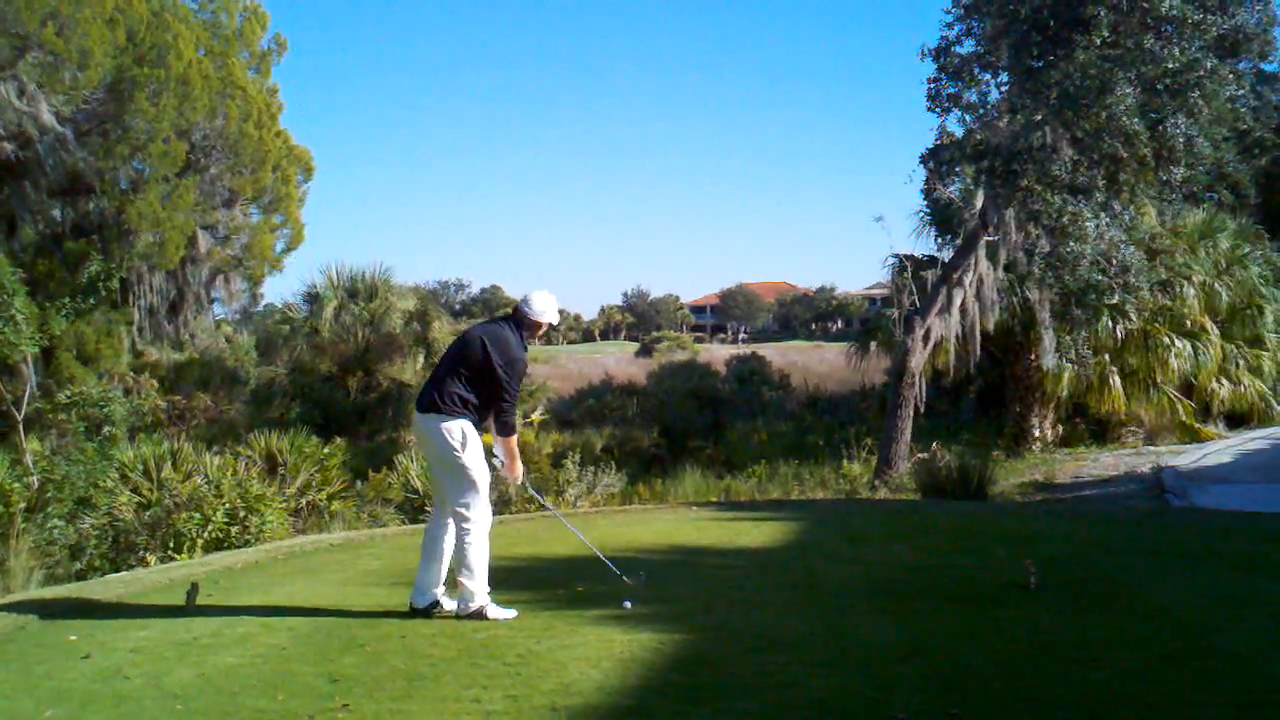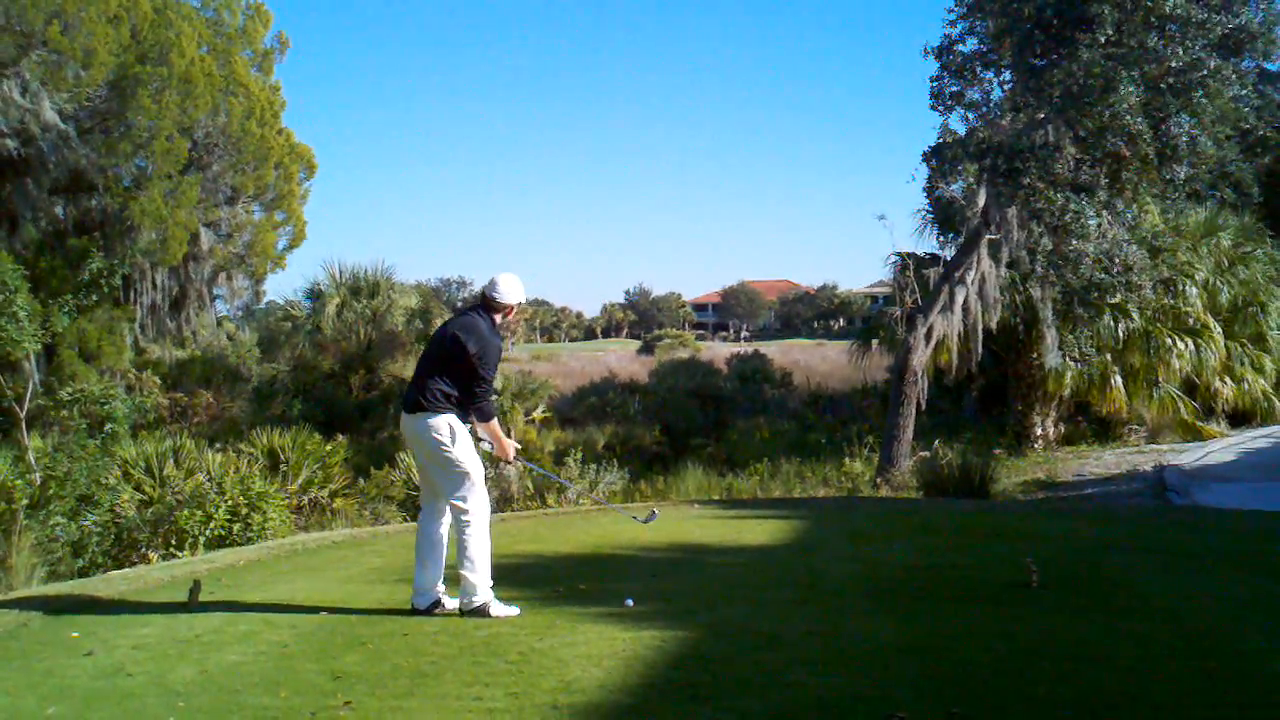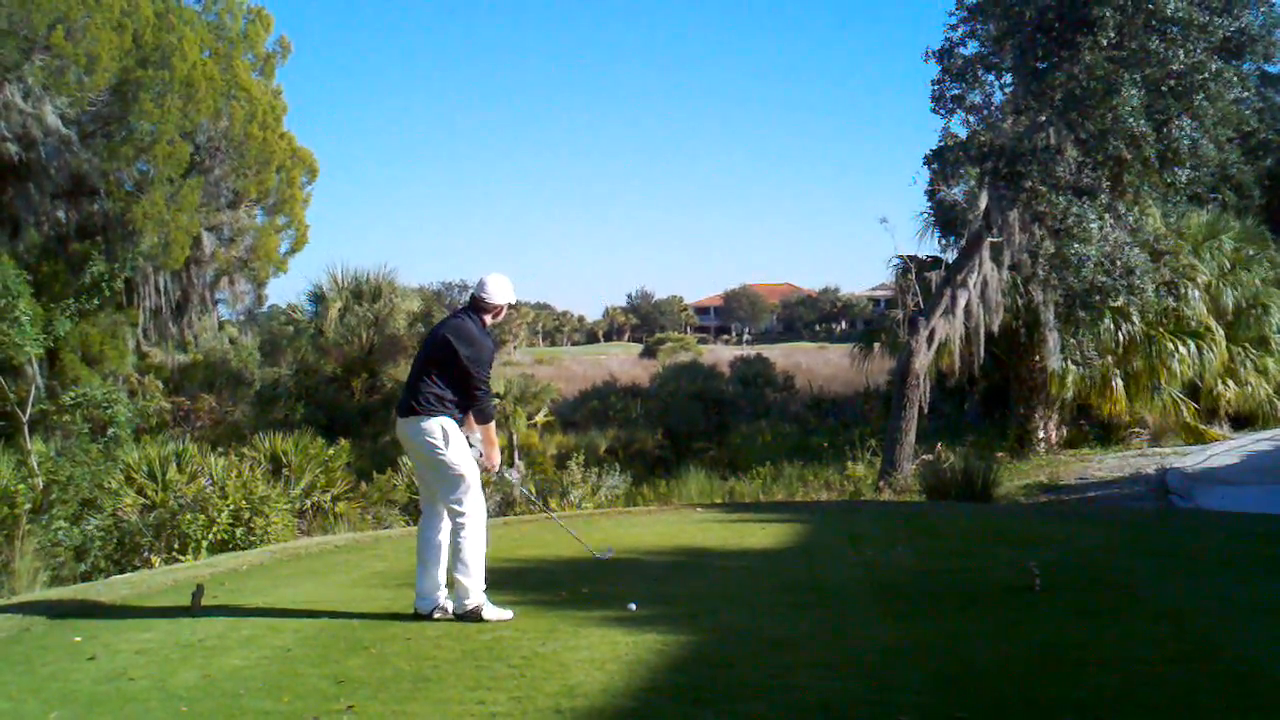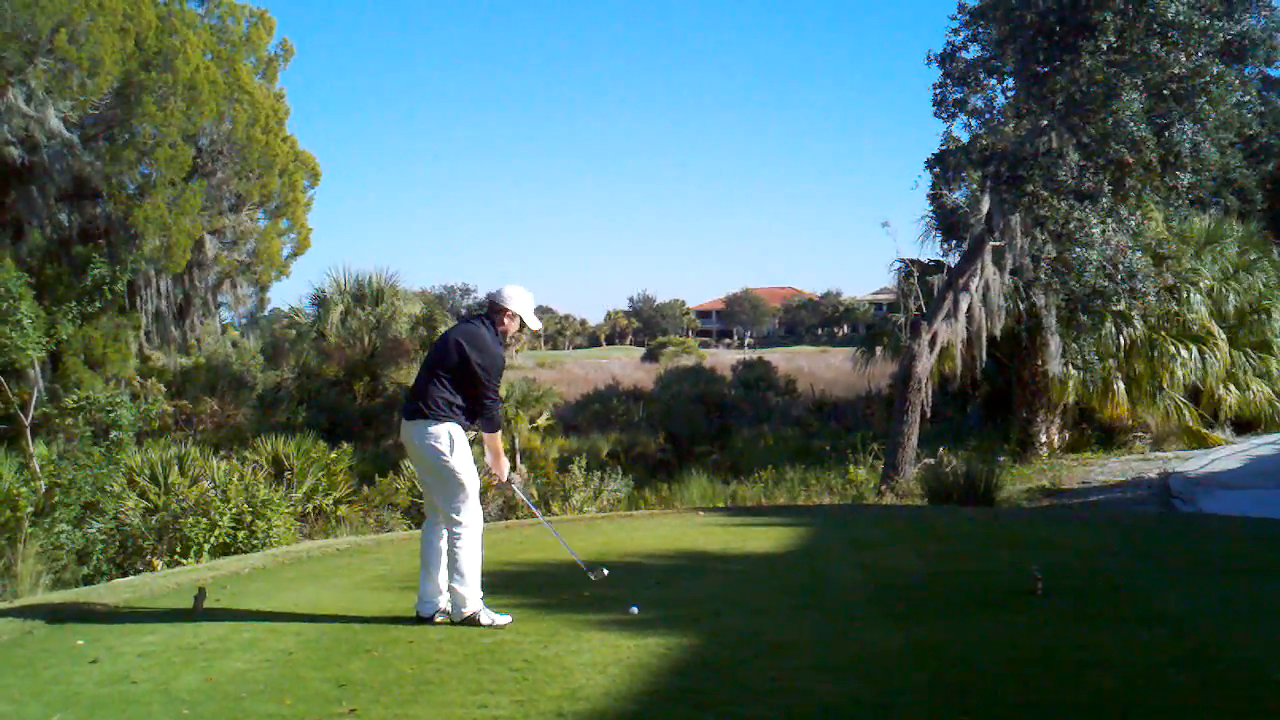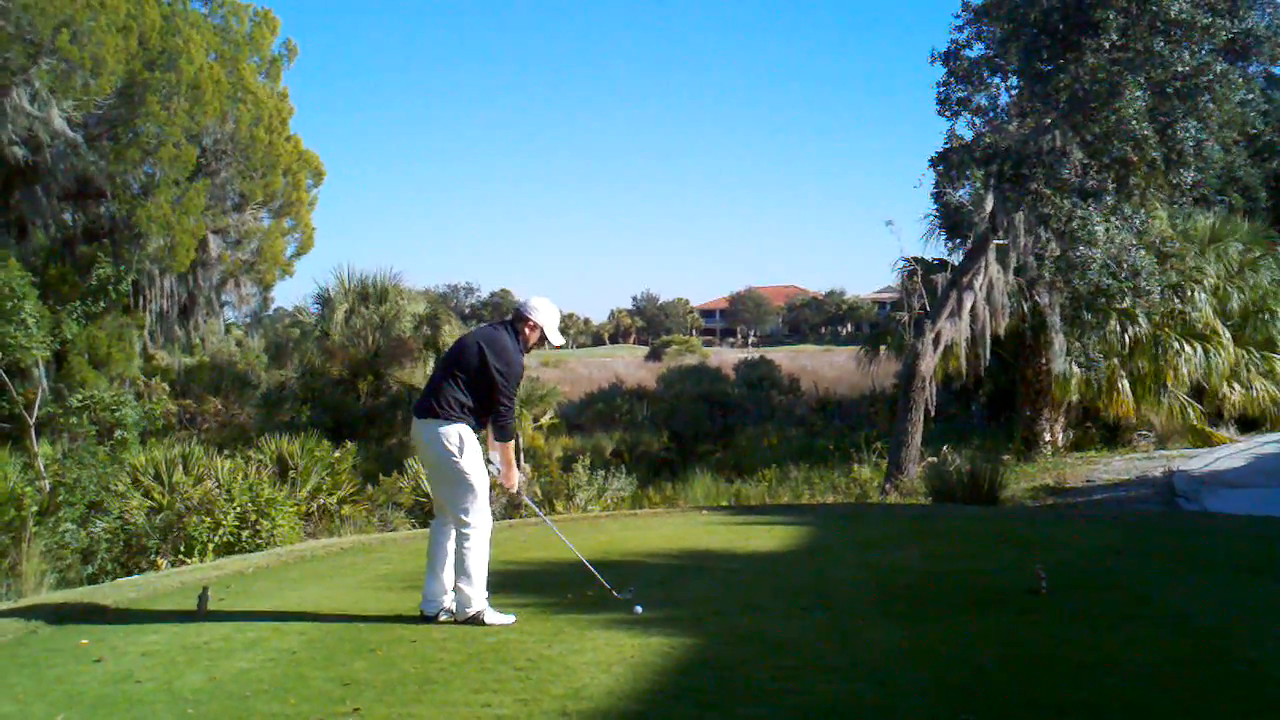
dt=0.4s
person 1, frame 1
left shoulder: (489, 330)
right shoulder: (512, 352)
right elbow: (505, 413)
left wrist: (501, 450)
right wrist: (513, 460)
left hip: (428, 418)
right hip: (451, 425)
left knee: (445, 510)
right knee: (474, 514)
left ankle: (426, 596)
right ankle: (474, 602)
person 1, frame 2
left shoulder: (461, 322)
right shoulder: (486, 338)
right elbow: (481, 400)
left wrist: (489, 435)
right wrist: (501, 442)
left hip: (416, 418)
right hip: (439, 421)
left knee: (435, 508)
right knee: (473, 508)
left ankle: (427, 596)
right ankle: (478, 597)
person 1, frame 3
left shoulder: (452, 324)
right shoulder: (478, 340)
right elbow: (481, 399)
left wrist: (471, 431)
right wrist: (492, 447)
left hip: (412, 422)
right hip: (434, 424)
left knee: (435, 512)
right knee: (469, 510)
left ankle: (430, 600)
right ankle: (470, 601)
person 1, frame 4
left shoulder: (467, 331)
right shoulder: (488, 347)
right elbow: (489, 407)
left wrist: (488, 448)
right wrist: (498, 457)
left hip: (417, 426)
right hip: (439, 430)
left knee: (439, 518)
right knee: (466, 519)
left ankle: (432, 604)
right ankle: (467, 607)
person 1, frame 5
left shoulder: (489, 336)
right shoulder: (508, 354)
right elbow: (503, 415)
left wrist: (495, 450)
right wrist: (509, 466)
left hip: (427, 425)
right hip: (449, 430)
left knee: (447, 517)
right knee: (474, 520)
left ankle: (436, 603)
right ankle: (471, 607)
